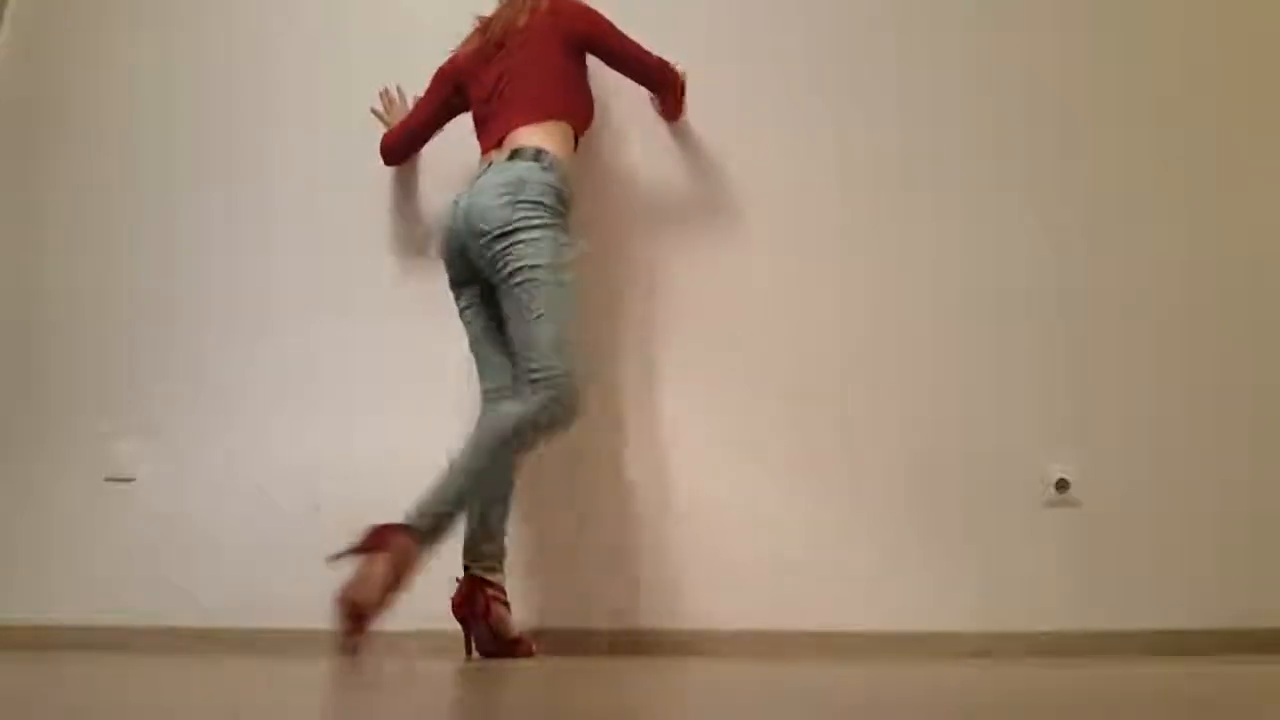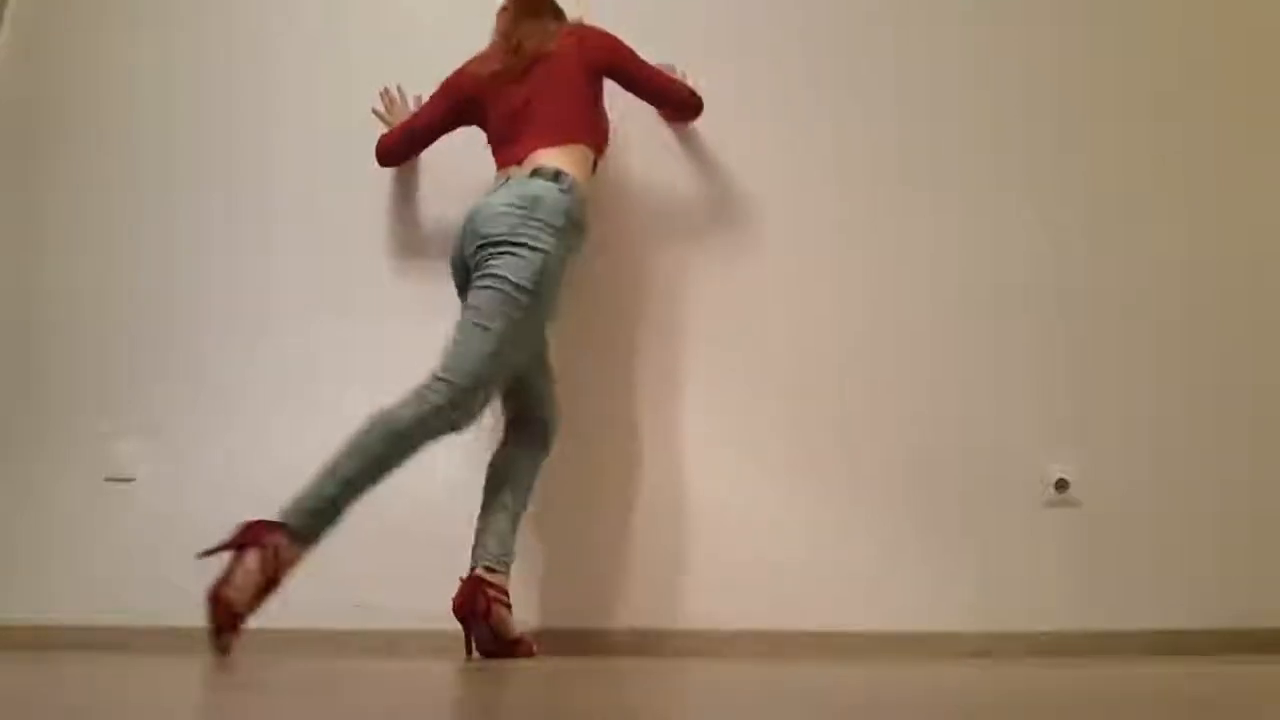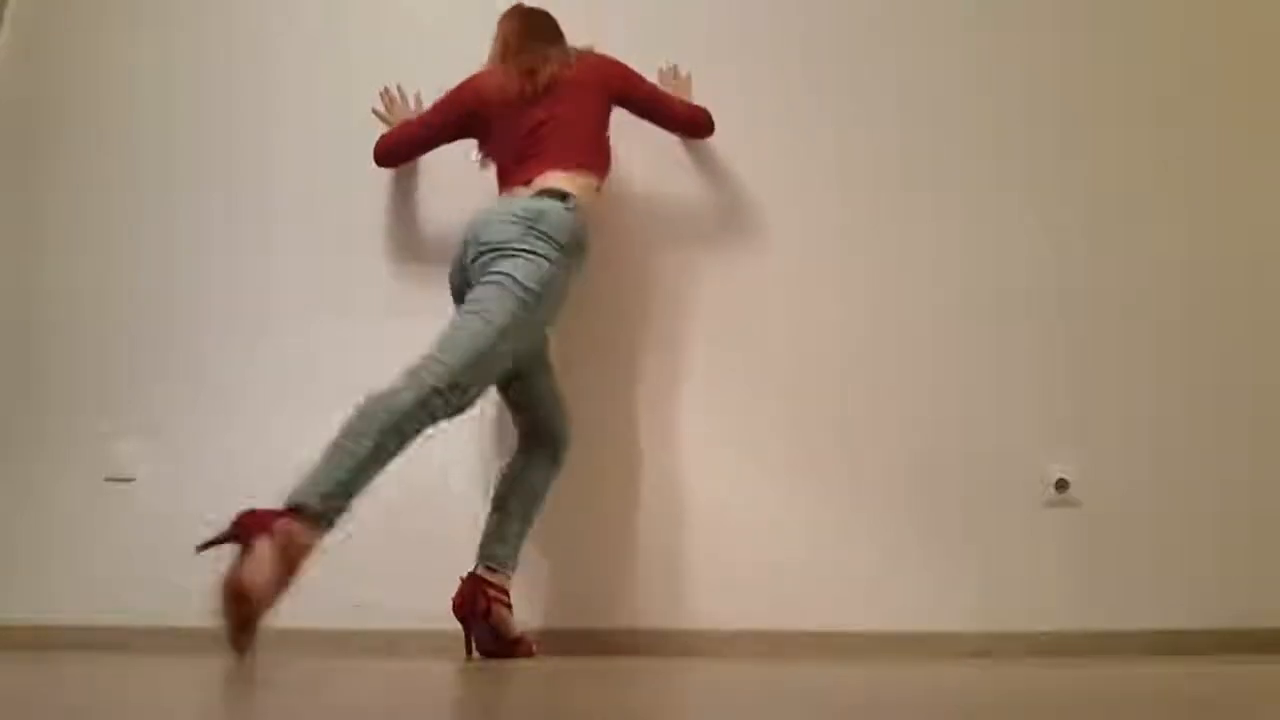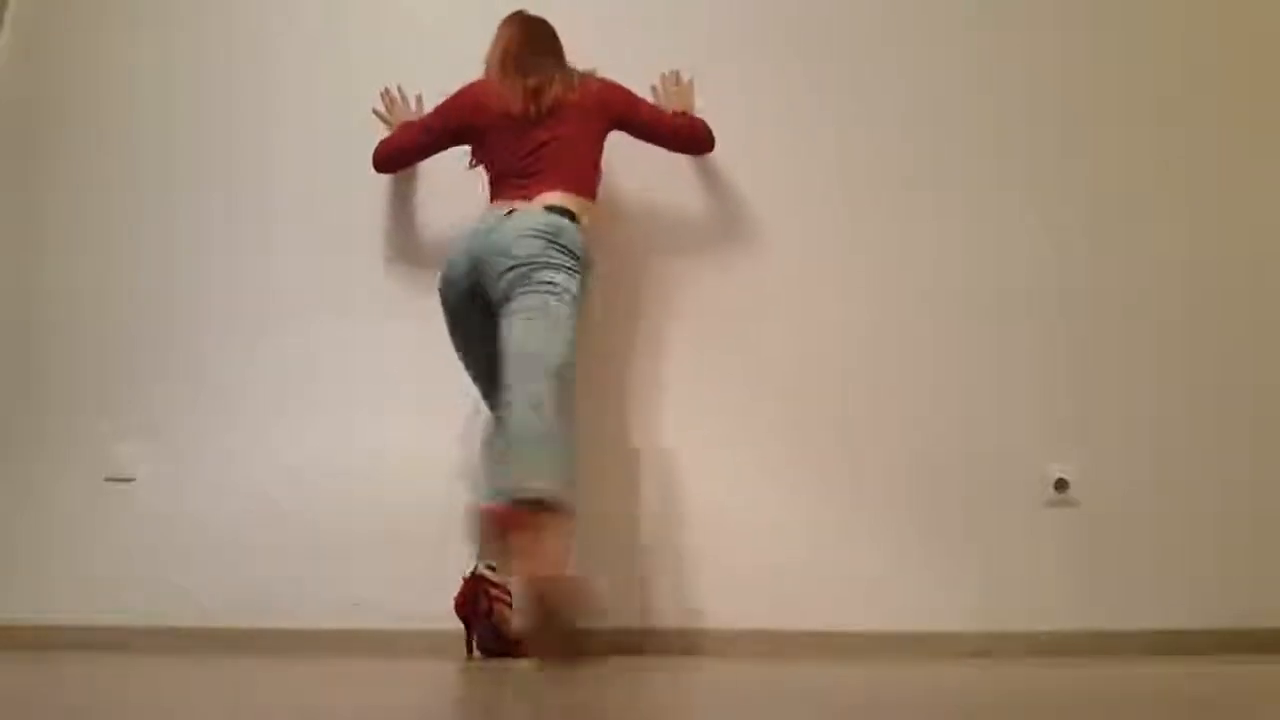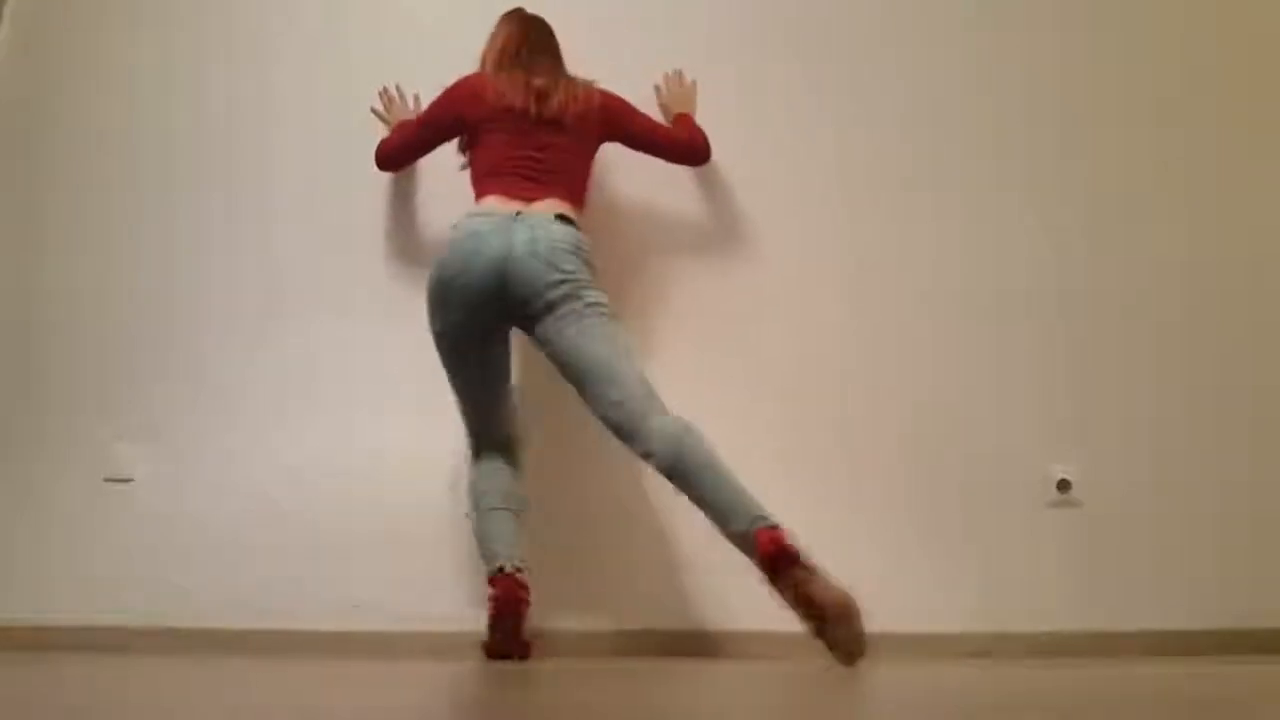
dt=0.2s
person 1, frame 1
left shoulder: (474, 53)
left elbow: (394, 147)
right elbow: (664, 78)
left wrist: (404, 119)
right wrist: (670, 107)
left hip: (471, 209)
right hip: (519, 202)
left knee: (511, 398)
right knee: (550, 390)
left ankle: (481, 585)
right ankle: (402, 542)
person 1, frame 2
left shoulder: (481, 69)
left elbow: (390, 150)
right elbow: (685, 104)
left wrist: (406, 121)
right wrist: (667, 103)
left hip: (493, 220)
right hip: (538, 218)
left knee: (533, 422)
right knee: (447, 397)
left ankle: (486, 583)
right ankle: (278, 543)
person 1, frame 3
left shoulder: (483, 88)
right shoulder: (595, 68)
left elbow: (388, 151)
right elbow: (698, 123)
left wrist: (406, 124)
right wrist: (672, 97)
left hip: (489, 236)
right hip: (536, 235)
left knee: (546, 434)
right knee: (435, 385)
left ankle: (485, 592)
right ankle: (291, 525)
person 1, frame 4
left shoulder: (477, 97)
right shoulder: (594, 92)
left elbow: (386, 158)
right elbow: (697, 140)
left wrist: (405, 124)
right wrist: (679, 110)
left hip: (472, 248)
right hip: (540, 245)
left knee: (519, 411)
right knee: (534, 390)
left ankle: (486, 581)
right ankle: (536, 521)
person 1, frame 5
left shoulder: (473, 92)
right shoulder: (590, 102)
left elbow: (390, 156)
right elbow: (693, 149)
left wrist: (402, 123)
right wrist: (680, 111)
left hip: (467, 251)
right hip: (549, 251)
left knee: (490, 446)
right knee: (639, 416)
left ankle: (504, 578)
right ankle: (771, 547)
